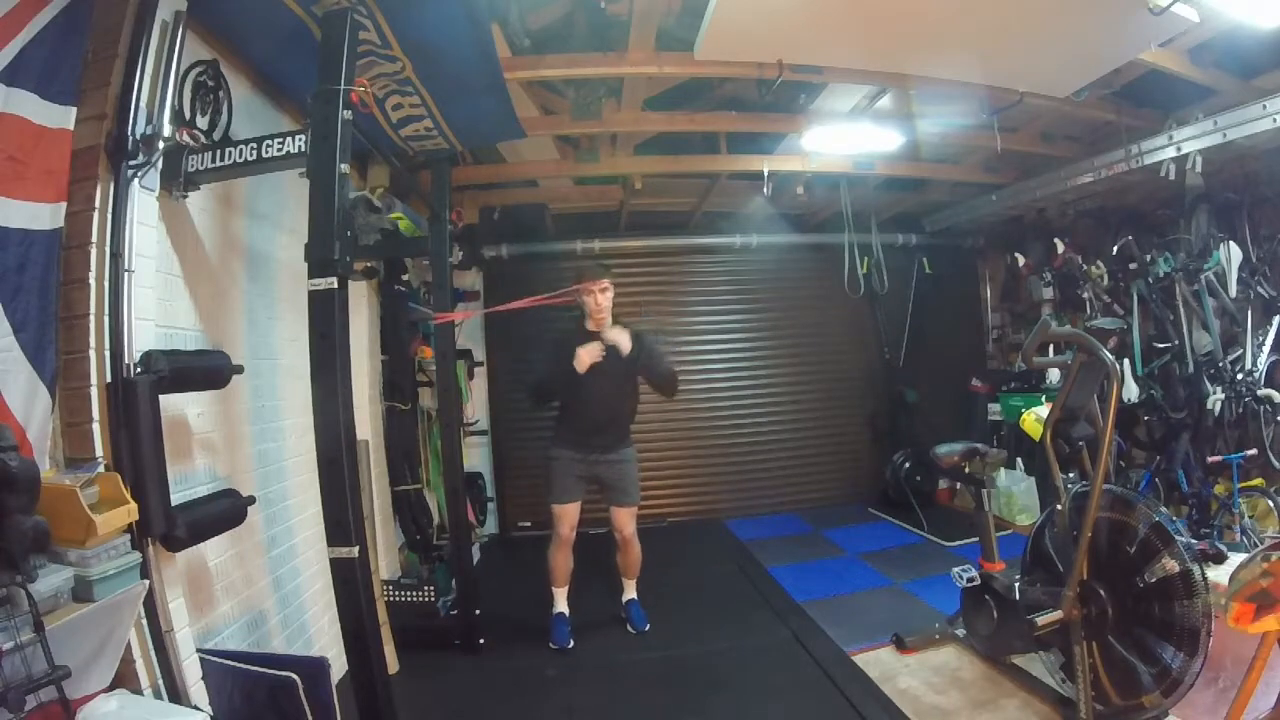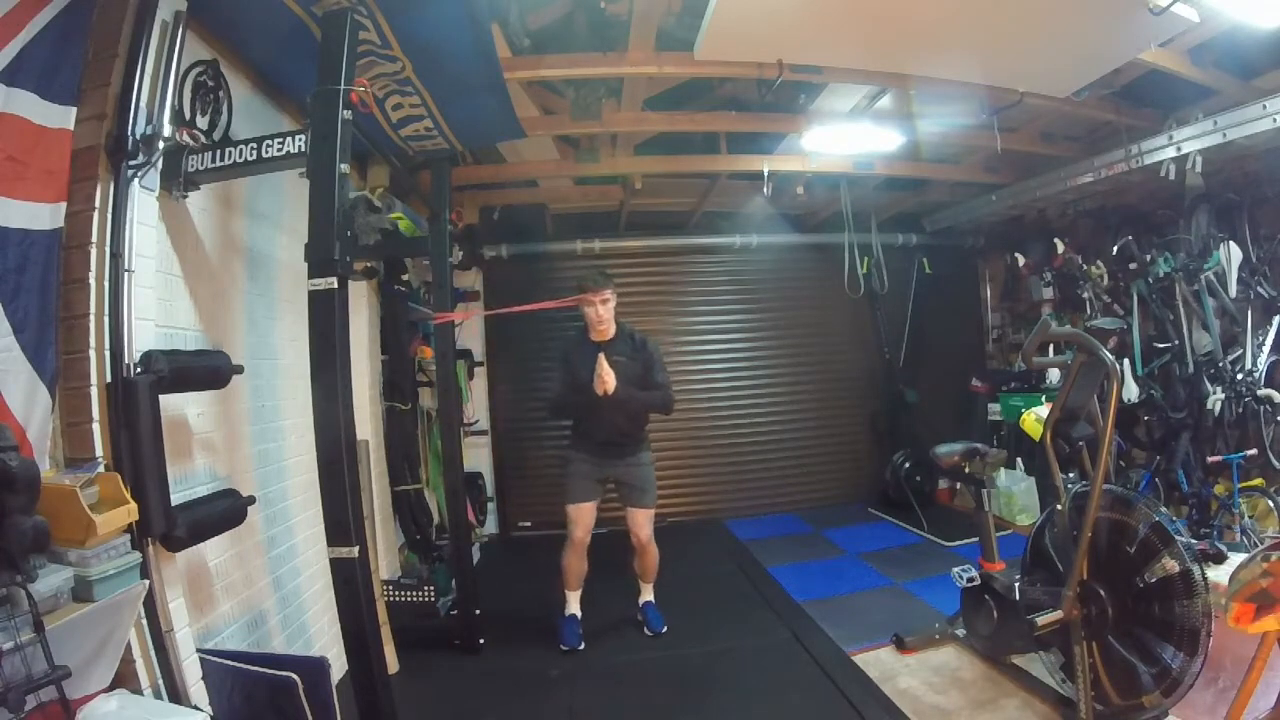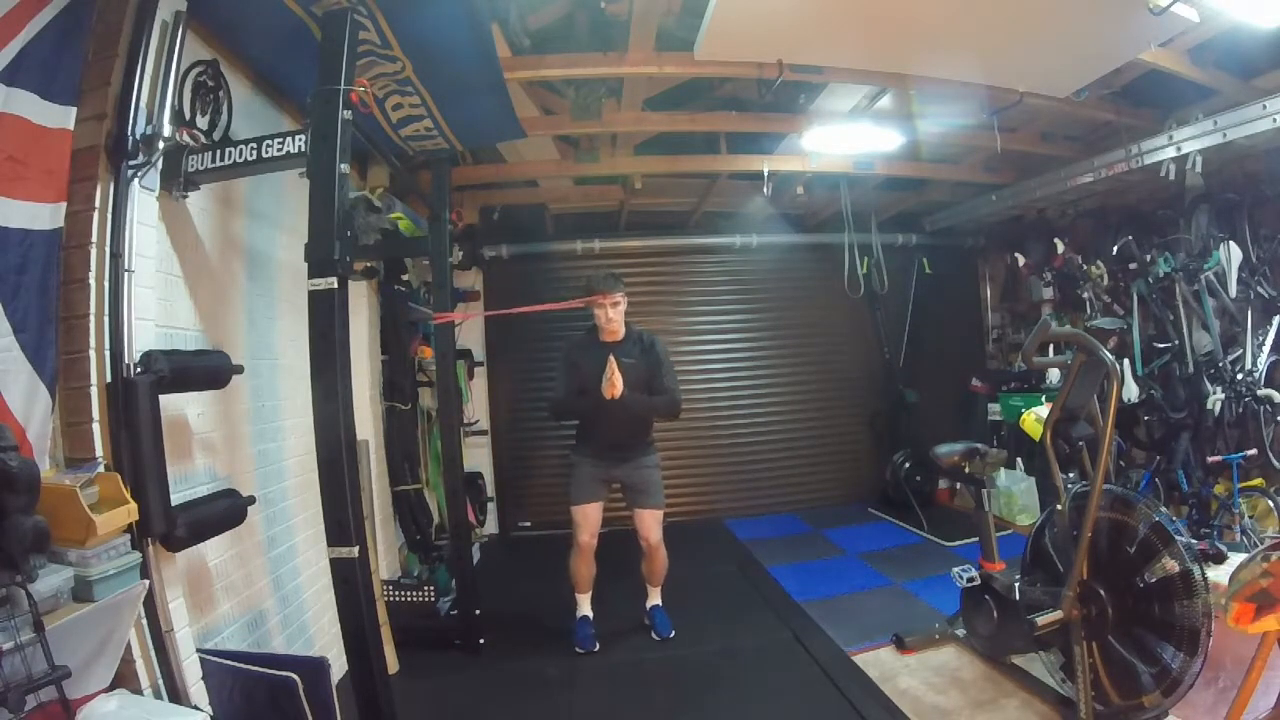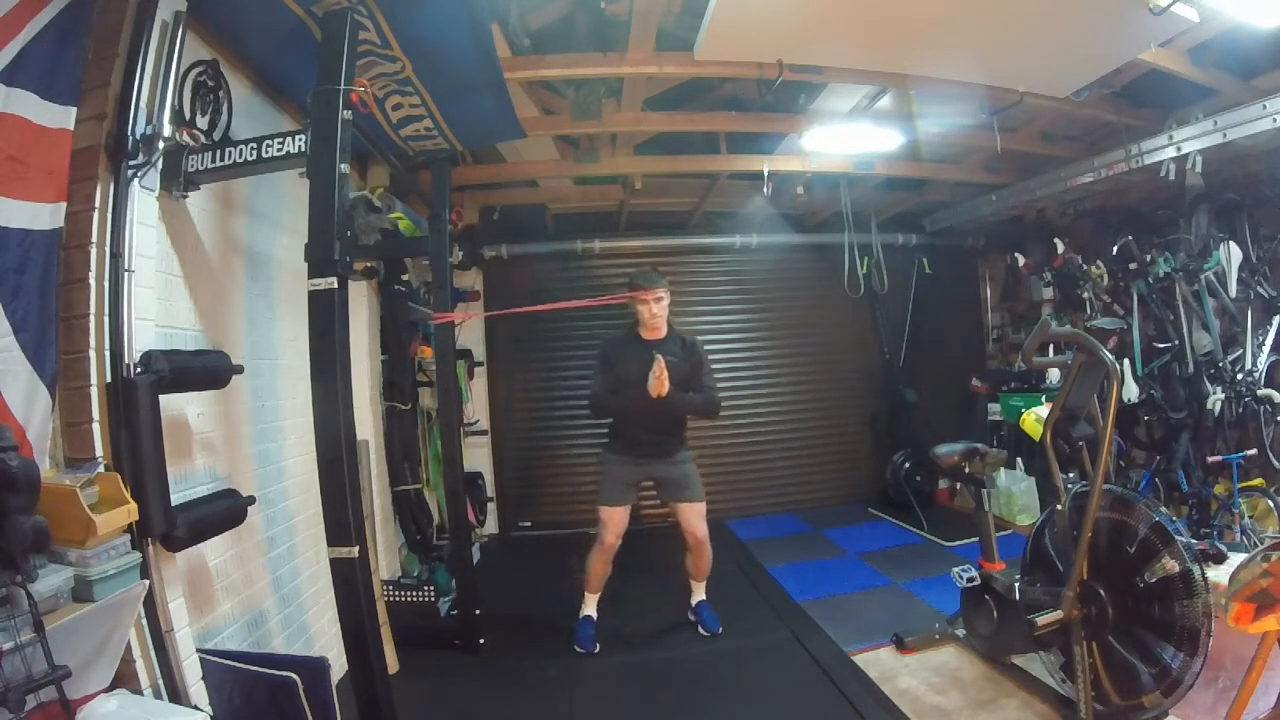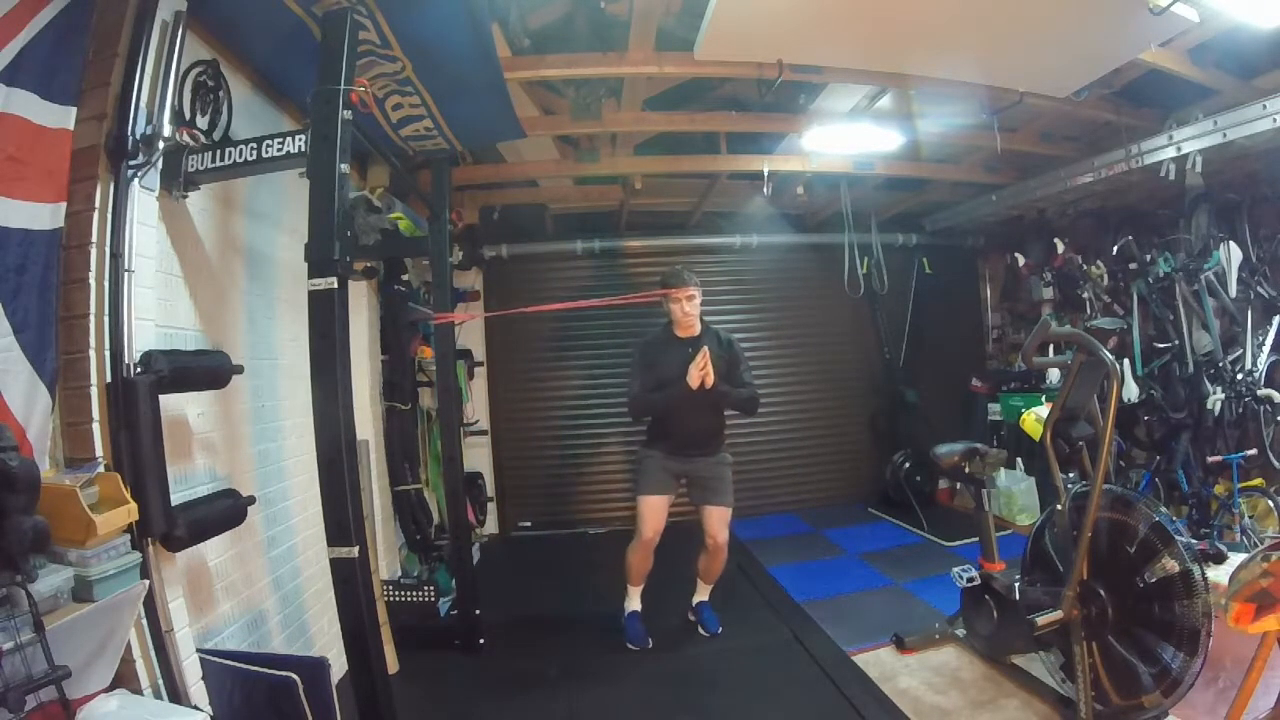
dt=1s
person 1, frame 1
left shoulder: (632, 340)
right shoulder: (567, 343)
left elbow: (669, 385)
right elbow: (540, 396)
left wrist: (632, 351)
right wrist: (572, 369)
left hip: (617, 452)
right hip: (569, 452)
left knee: (626, 533)
right knee: (563, 534)
left ankle: (629, 598)
right ankle: (560, 610)
person 1, frame 2
left shoulder: (640, 346)
right shoulder: (572, 350)
left elbow: (665, 401)
right elbow: (558, 407)
left wrist: (618, 390)
right wrist: (592, 392)
left hip: (633, 455)
right hip: (585, 456)
left knee: (643, 538)
right knee: (578, 537)
left ankle: (646, 601)
right ankle: (571, 612)
person 1, frame 3
left shoulder: (649, 347)
right shoulder: (577, 351)
left elbow: (672, 405)
right elbow: (560, 410)
left wrist: (625, 395)
right wrist: (599, 396)
left hip: (639, 457)
right hip: (590, 458)
left knee: (652, 540)
right knee: (584, 541)
left ankle: (654, 604)
right ankle: (584, 613)
person 1, frame 4
left shoulder: (688, 348)
right shoulder: (614, 349)
left elbow: (711, 405)
right elbow: (598, 406)
left wrist: (669, 393)
right wrist: (644, 393)
left hip: (673, 455)
right hip: (623, 456)
left knee: (698, 536)
right knee: (608, 540)
left ankle: (699, 601)
right ankle: (588, 613)
person 1, frame 5
left shoulder: (725, 344)
right shoulder: (651, 348)
left elbow: (751, 402)
right elbow: (637, 408)
left wrist: (714, 386)
right wrist: (685, 386)
left hip: (710, 456)
right hip: (661, 454)
left knee: (718, 541)
right knee: (647, 536)
left ankle: (700, 602)
right ankle: (633, 608)
